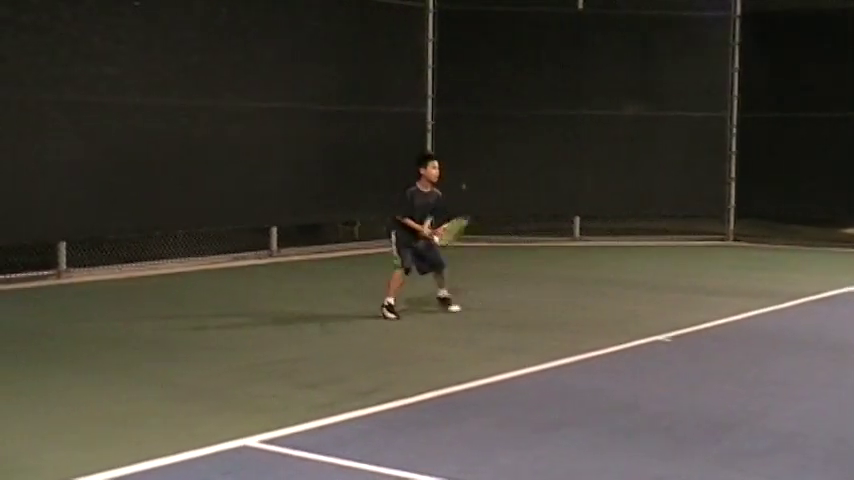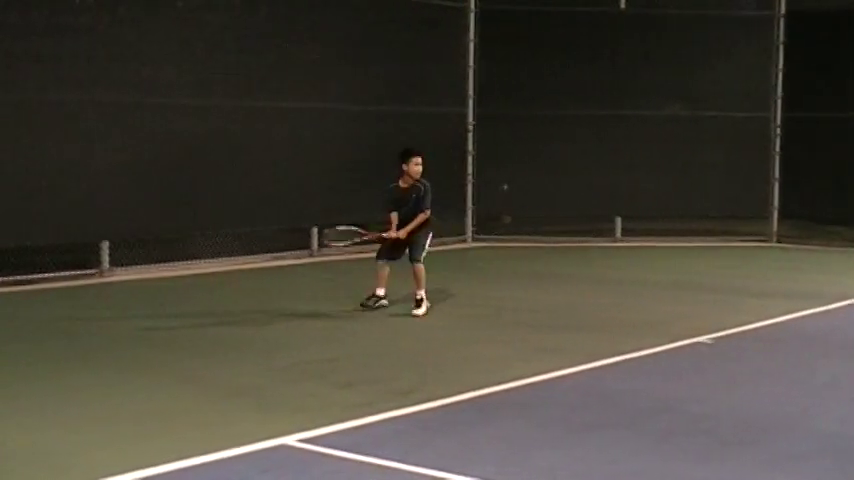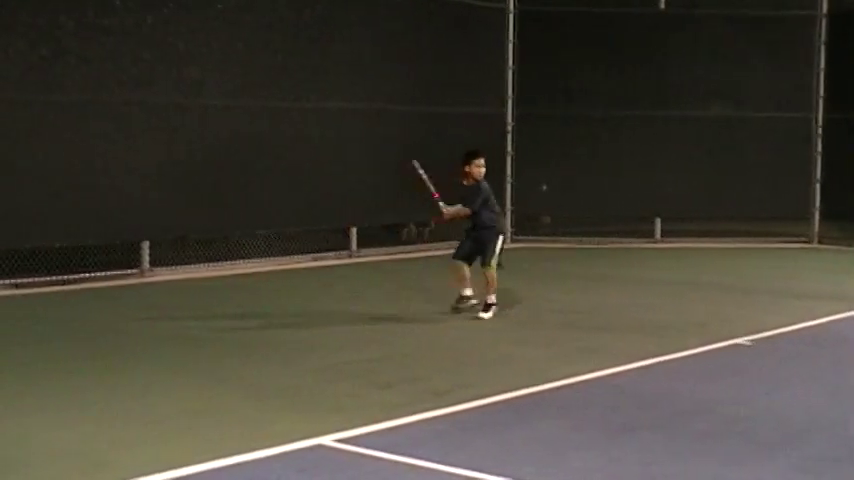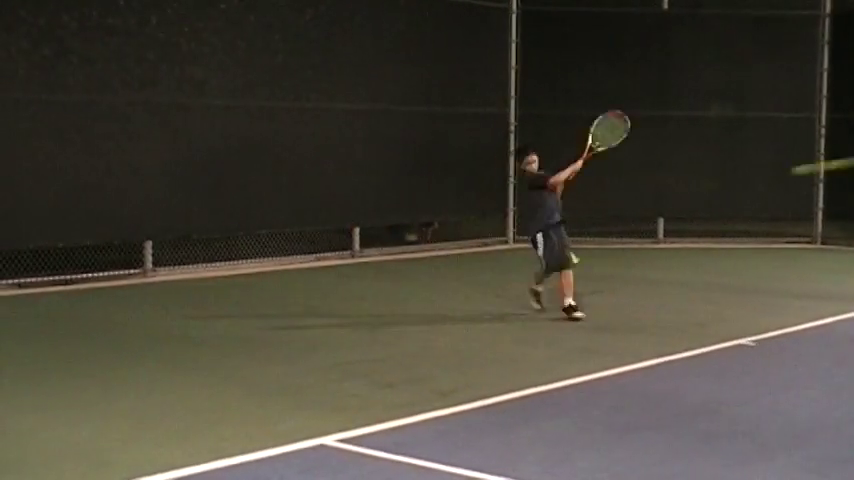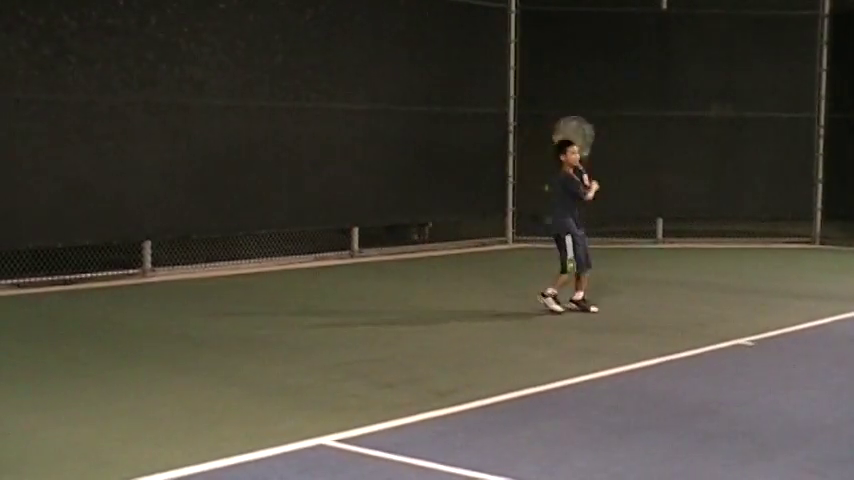
dt=0.5s
person 1, frame 1
left shoulder: (436, 195)
right shoulder: (411, 193)
right elbow: (400, 216)
left wrist: (432, 229)
right wrist: (419, 228)
left hip: (421, 236)
right hip: (402, 233)
left knee: (438, 265)
right knee: (402, 267)
left ankle: (443, 295)
right ankle: (389, 303)
person 1, frame 2
left shoulder: (423, 187)
right shoulder: (393, 189)
left elbow: (425, 212)
right elbow: (394, 211)
left wrist: (407, 230)
right wrist: (393, 229)
left hip: (421, 228)
right hip: (400, 228)
left knee: (416, 259)
right knee: (383, 256)
left ankle: (421, 298)
right ankle: (380, 295)
person 1, frame 3
left shoulder: (481, 187)
right shoulder: (465, 186)
left elbow: (468, 210)
right elbow: (464, 206)
left wrist: (451, 214)
right wrist: (450, 210)
left hip: (494, 229)
right hip: (477, 228)
left knee: (488, 264)
right knee: (459, 258)
left ankle: (491, 301)
right ankle: (467, 295)
person 1, frame 4
left shoulder: (542, 175)
right shoulder: (529, 178)
right elbow: (553, 181)
right wrist: (575, 166)
left hip: (556, 225)
right hip: (542, 229)
left knee: (567, 265)
right knee: (548, 267)
left ankle: (569, 305)
right ankle: (536, 288)
person 1, frame 5
left shoulder: (574, 173)
right shoulder: (567, 178)
right elbow: (586, 197)
right wrist: (594, 188)
left hip: (575, 227)
right hip: (565, 229)
left knee: (585, 265)
right knee: (573, 268)
left ankle: (577, 298)
right ankle: (549, 294)
